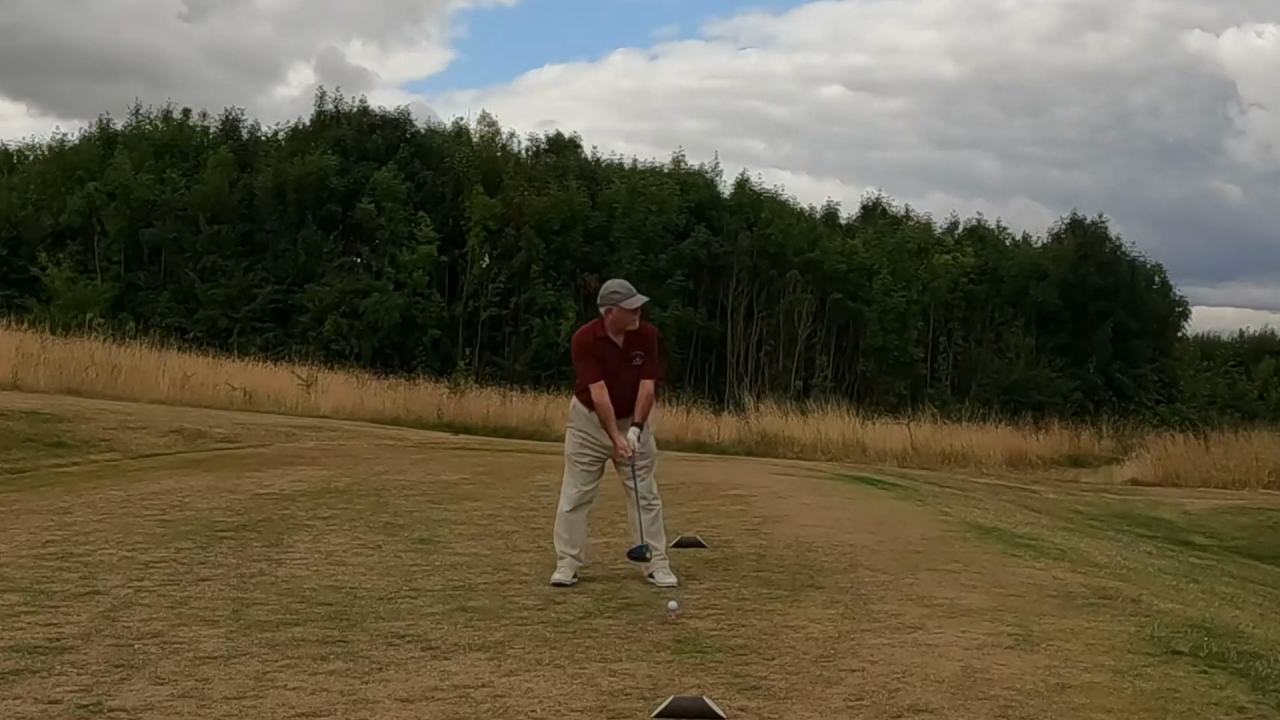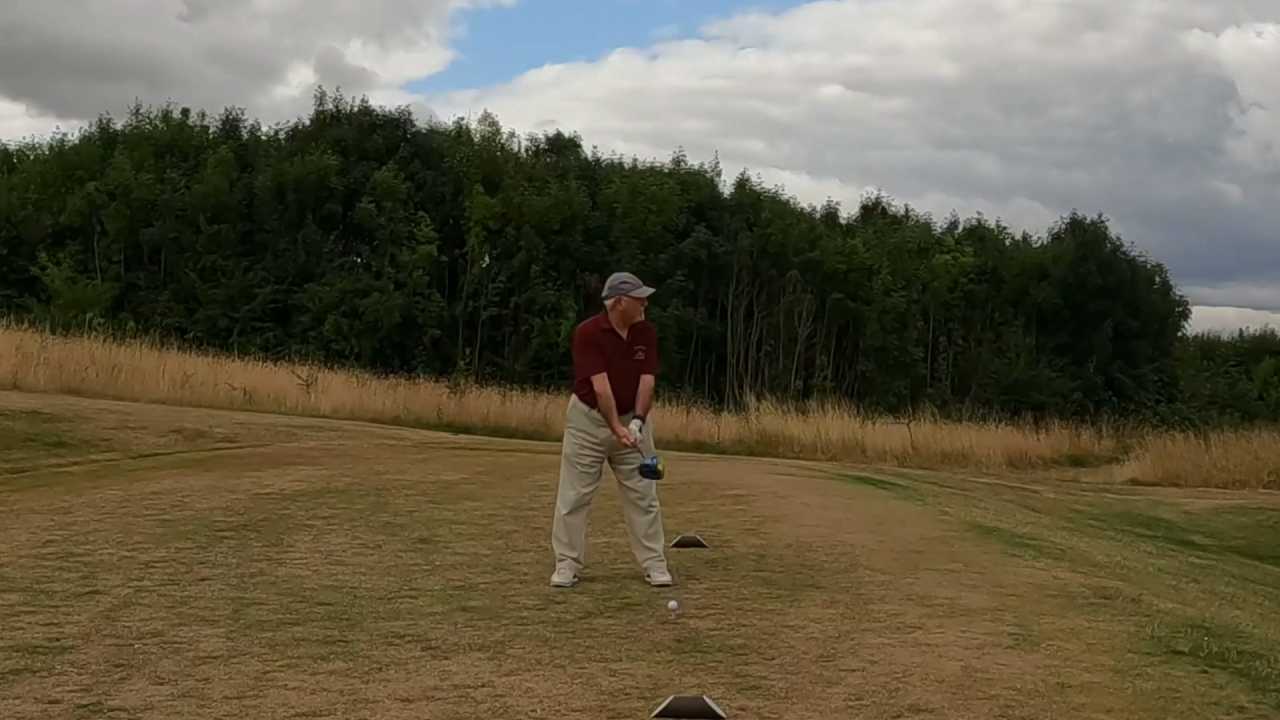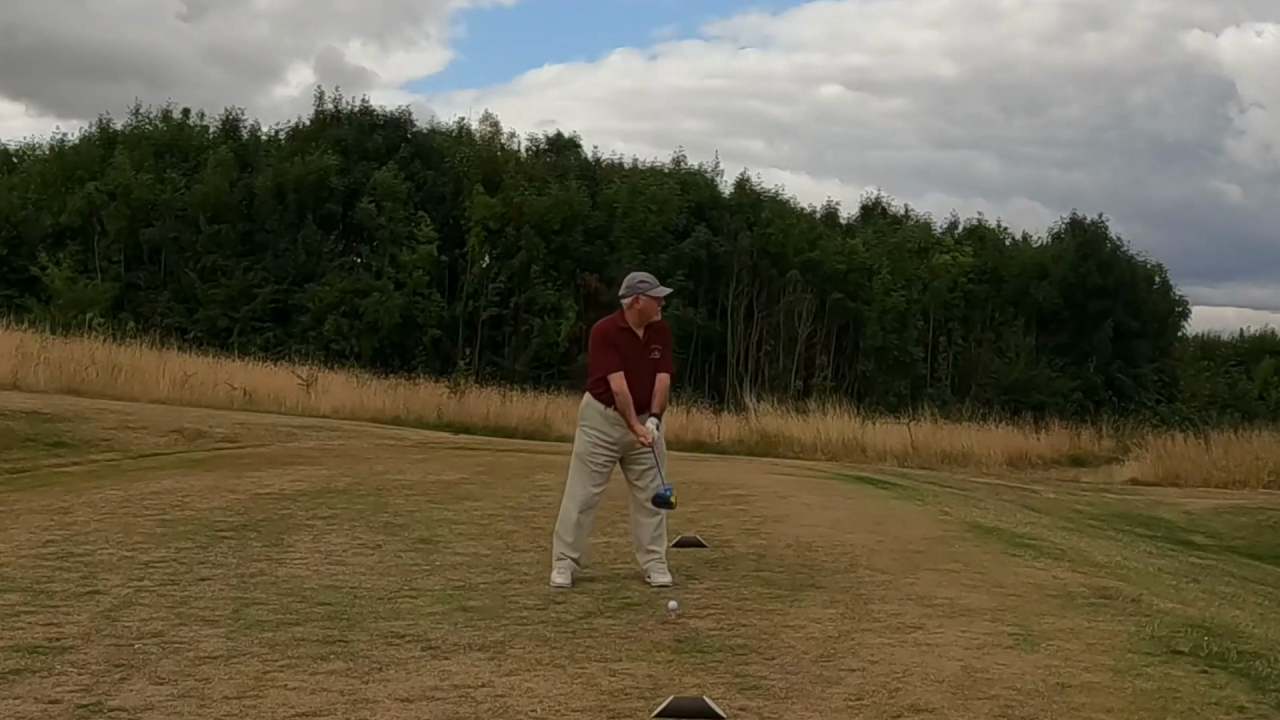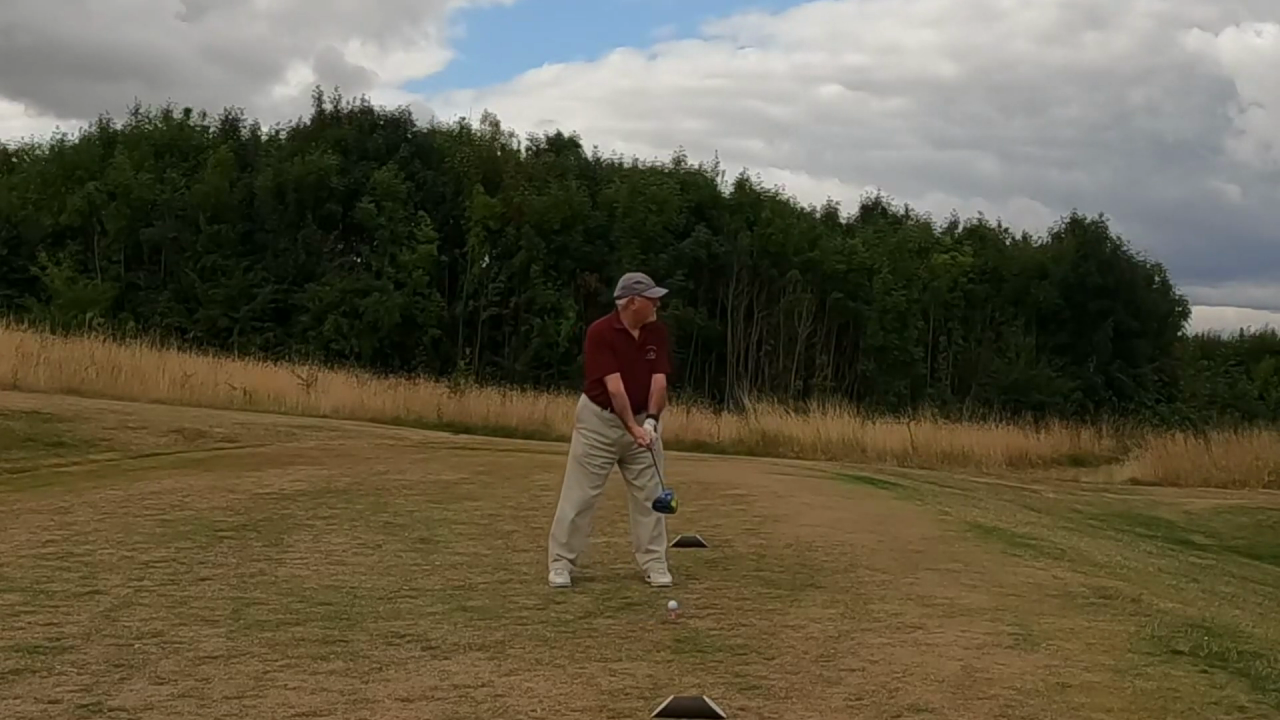
dt=0.3s
person 1, frame 1
left shoulder: (647, 335)
right shoulder: (585, 339)
left elbow: (647, 386)
right elbow: (598, 393)
left wrist: (635, 429)
right wrist: (614, 437)
left hip: (632, 422)
right hip: (589, 421)
left knee: (646, 496)
right knee: (576, 494)
left ankle: (656, 565)
right ankle: (567, 564)
person 1, frame 2
left shoulder: (646, 332)
right shoulder: (588, 332)
left elbow: (647, 380)
right elbow: (600, 385)
left wrist: (637, 421)
right wrist: (616, 427)
left hip: (632, 419)
right hip: (588, 418)
left knee: (643, 494)
right knee: (574, 495)
left ankle: (654, 564)
right ankle: (567, 564)
person 1, frame 3
left shoulder: (661, 331)
right shoulder: (604, 331)
left elbow: (663, 379)
right elbow: (617, 384)
left wrist: (653, 420)
right wrist: (634, 426)
left hip: (645, 419)
right hip: (601, 417)
left knee: (650, 495)
right knee: (582, 493)
left ankle: (654, 564)
right ankle: (565, 563)
person 1, frame 4
left shoulder: (657, 332)
right shoulder: (599, 332)
left elbow: (659, 380)
right elbow: (614, 386)
left wrist: (651, 421)
right wrist: (631, 428)
left hip: (642, 420)
right hip: (598, 418)
left knee: (649, 494)
right knee: (579, 494)
left ankle: (654, 564)
right ankle: (561, 563)
